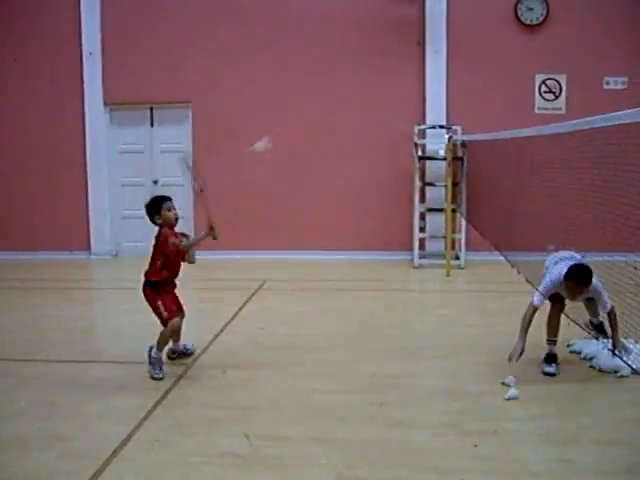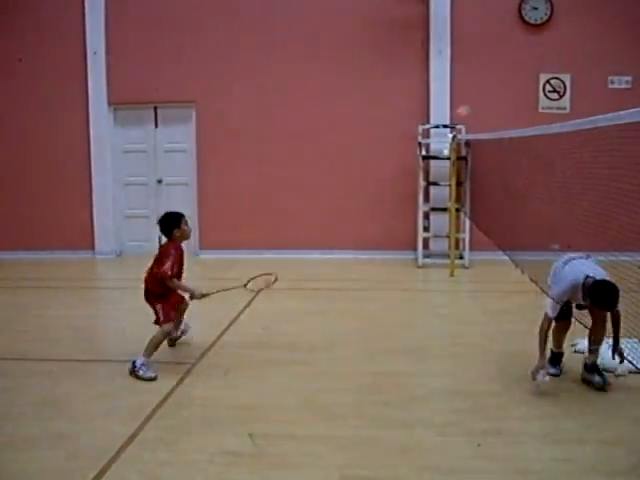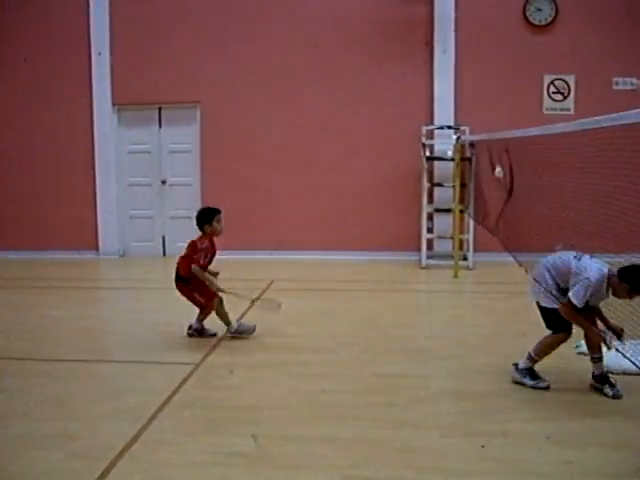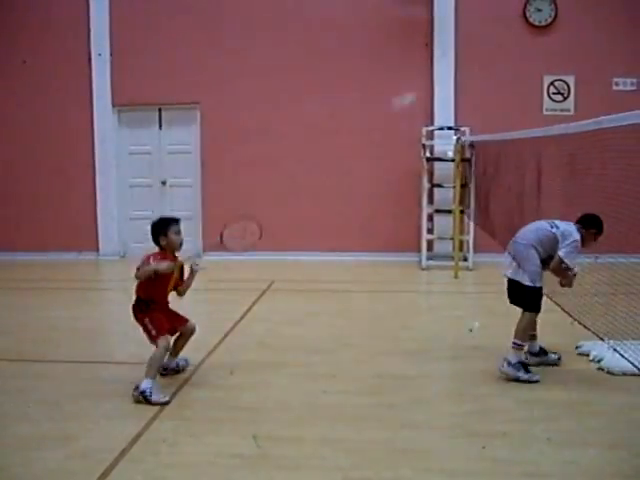
dt=0.7s
person 1, frame 1
left shoulder: (175, 237)
right shoulder: (164, 235)
left elbow: (190, 259)
right elbow: (183, 249)
left wrist: (187, 242)
right wrist: (205, 236)
left hip: (166, 285)
right hip: (156, 287)
left knee: (179, 316)
right knee: (173, 323)
left ankle: (176, 348)
right ankle: (156, 353)
person 1, frame 2
left shoulder: (172, 247)
right shoulder: (171, 251)
right elbow: (168, 278)
right wrist: (191, 290)
left hip: (166, 289)
right hip: (157, 292)
left knee: (184, 303)
right knee: (167, 326)
left ankle: (174, 333)
right ankle: (140, 363)
person 1, frame 3
left shoulder: (202, 241)
right shoulder: (206, 244)
right elbow: (195, 268)
left wrist: (209, 274)
right wrist: (211, 282)
left hip: (186, 278)
right hip: (187, 281)
left knee: (211, 300)
right knee: (216, 301)
left ankle: (196, 327)
right ankle: (233, 328)
person 1, frame 4
left shoulder: (177, 264)
right shoulder: (155, 259)
left elbow: (181, 291)
right elbow: (139, 275)
left wrist: (193, 273)
right wrist: (157, 268)
left hip: (161, 306)
right hip: (146, 307)
left knee: (189, 327)
right knee: (164, 343)
left ankle: (170, 363)
right ankle: (145, 388)
person 2, frame 1
left shoulder: (593, 285)
right shoulder: (553, 280)
left elbow: (610, 310)
right elbow: (531, 308)
left wrist: (616, 338)
right wrist: (520, 342)
left knee: (591, 302)
right knee: (557, 306)
left ankle: (595, 323)
right ankle: (551, 353)
person 2, frame 2
left shoulder: (607, 291)
right shoulder: (564, 286)
left elbow: (615, 313)
right elbow: (546, 321)
left wrist: (616, 343)
right wrist: (541, 358)
left knee: (600, 318)
right knee: (564, 322)
left ankle: (590, 365)
right ankle: (556, 354)
person 2, frame 3
left shoulder: (607, 277)
right shoulder: (593, 280)
left elbow: (591, 304)
right elbow: (565, 308)
left wrist: (608, 324)
right wrist: (593, 331)
left hip: (564, 281)
right hip: (547, 279)
left knee: (591, 324)
right knee: (562, 332)
left ankle: (599, 375)
right ankle: (523, 369)
person 2, frame 4
left shoulder: (563, 229)
right shoulder: (574, 238)
right elbow: (554, 267)
left wrist: (564, 271)
right wrist: (566, 277)
left hip: (518, 255)
right hip: (525, 262)
left knee: (532, 306)
right knee: (531, 309)
left ankle: (533, 350)
right ankle: (512, 362)
